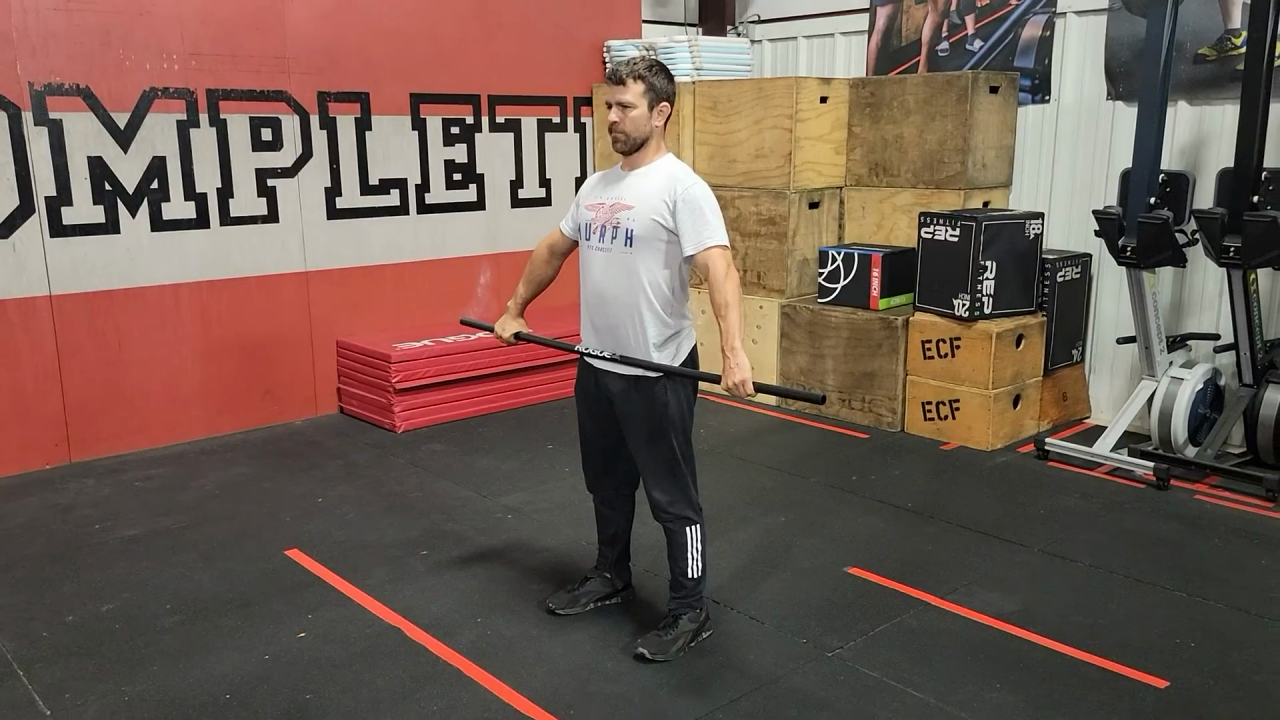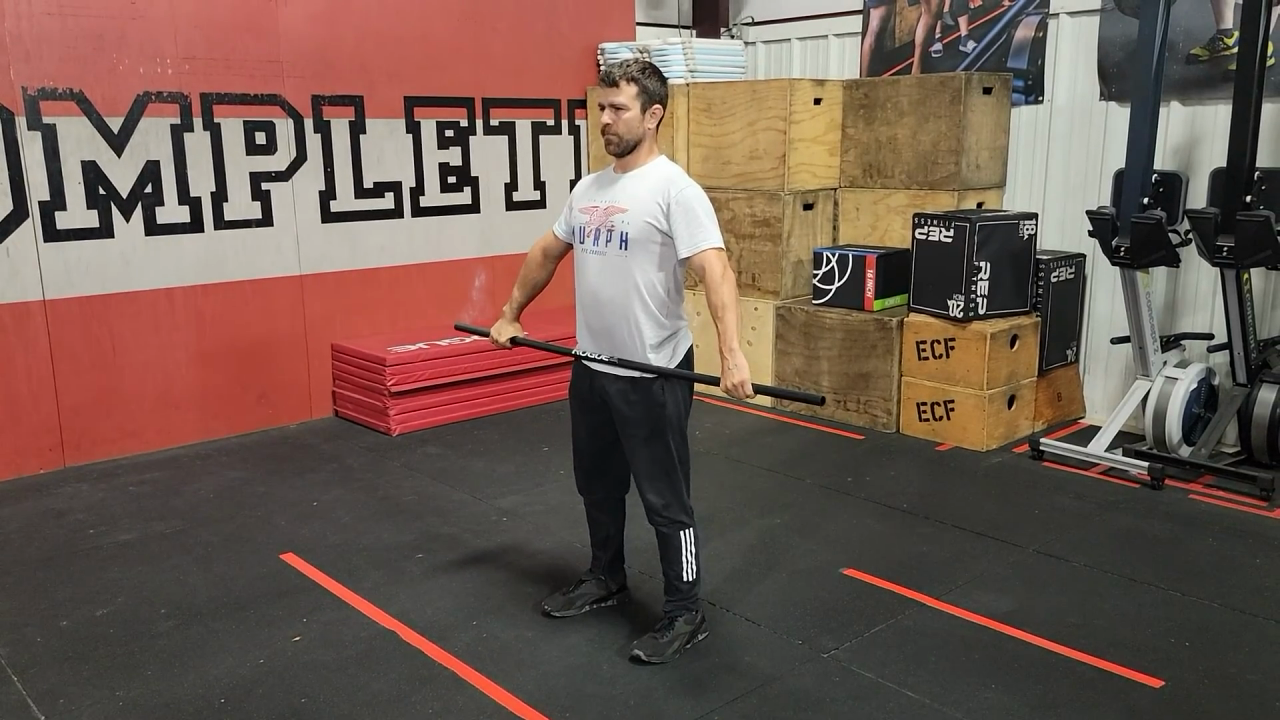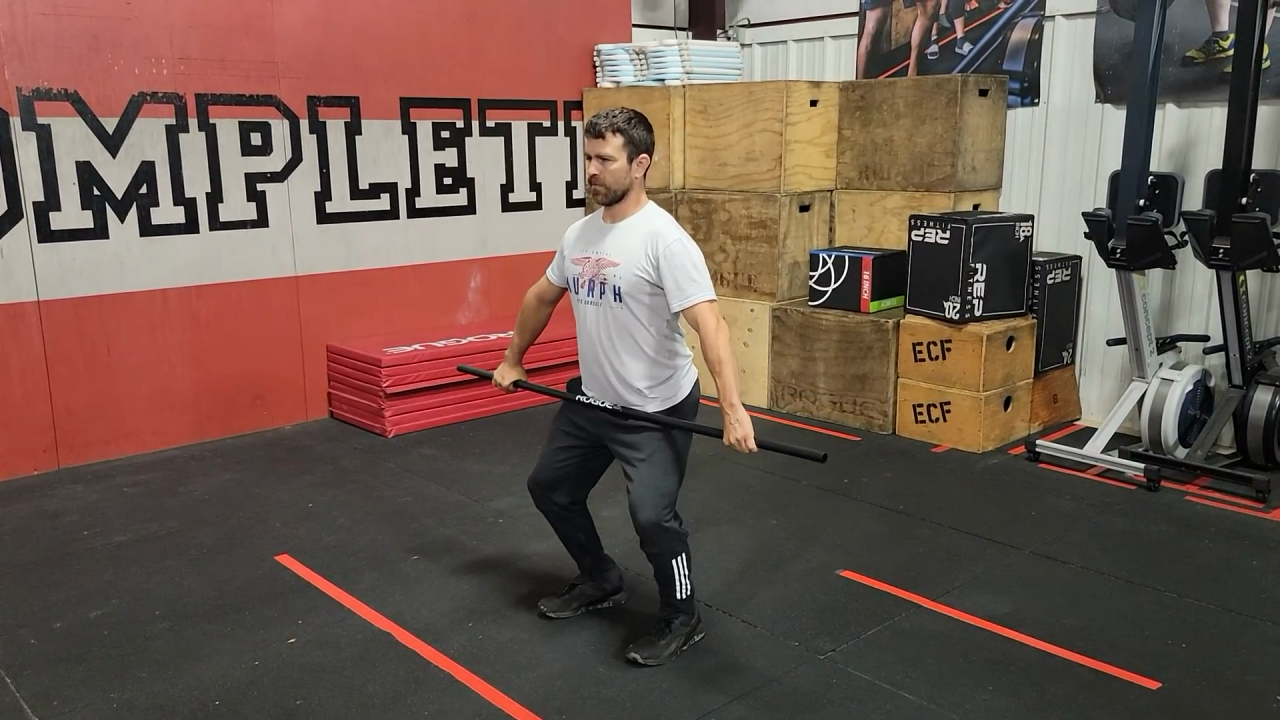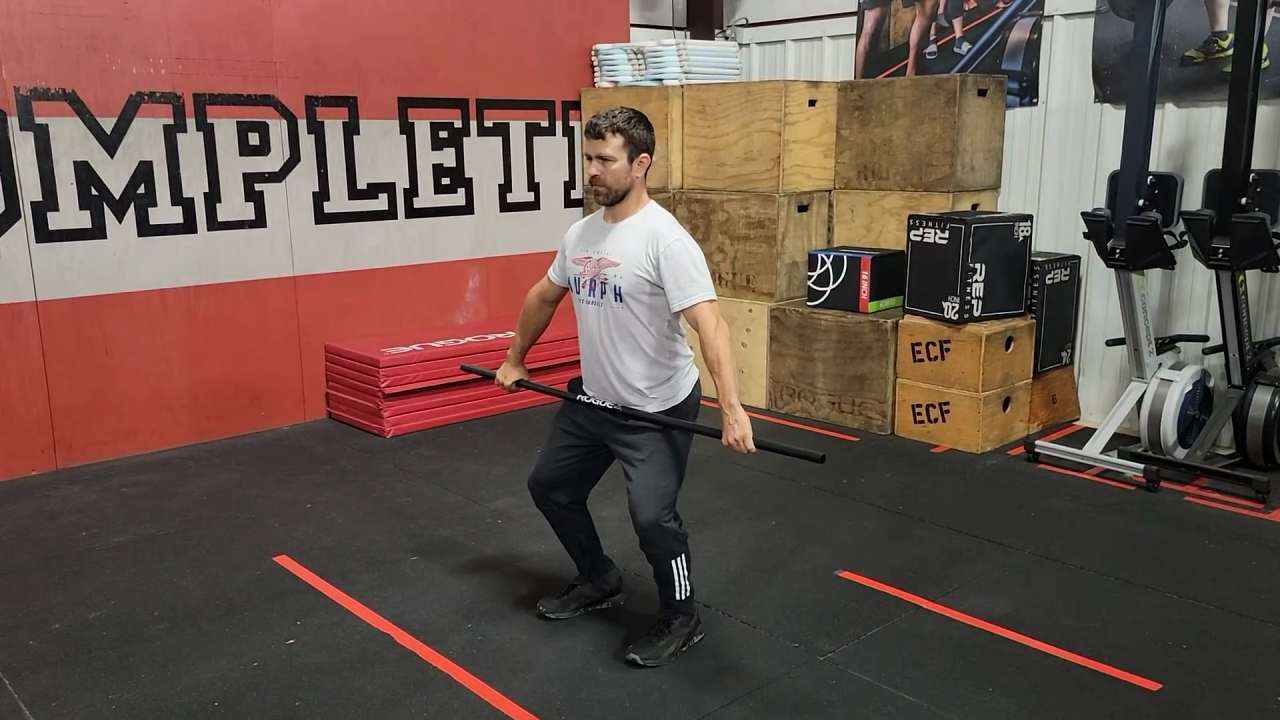
dt=0.7s
person 1, frame 1
left shoulder: (681, 187)
right shoulder: (596, 187)
left elbow: (719, 269)
right elbow: (552, 250)
left wrist: (734, 352)
right wrist: (515, 310)
left hip: (656, 373)
right hip: (596, 366)
left knee: (671, 497)
right knee: (606, 482)
left ankle: (689, 611)
right ankle: (611, 575)
person 1, frame 2
left shoulder: (673, 189)
right shoulder: (589, 189)
left elbow: (715, 270)
right elbow: (546, 253)
left wrist: (732, 353)
right wrist: (510, 313)
left hip: (653, 373)
right hip: (591, 367)
left knee: (664, 499)
right knee: (596, 484)
left ankle: (684, 613)
right ankle: (605, 577)
person 1, frame 3
left shoulder: (664, 239)
right shoulder: (579, 234)
left elbow: (709, 323)
right elbow: (541, 297)
left wrist: (733, 408)
right wrist: (512, 359)
left hip: (657, 408)
right hip: (592, 399)
left knee: (652, 515)
right knee: (549, 486)
left ankle: (681, 618)
right ankle: (600, 581)
person 1, frame 4
left shoulder: (664, 238)
right shoulder: (581, 233)
left elbow: (708, 322)
right elbow: (543, 296)
left wrist: (731, 408)
right wrist: (515, 359)
left hip: (656, 409)
right hip: (592, 397)
left knee: (652, 515)
right knee: (549, 485)
left ankle: (680, 619)
right ankle: (598, 582)
